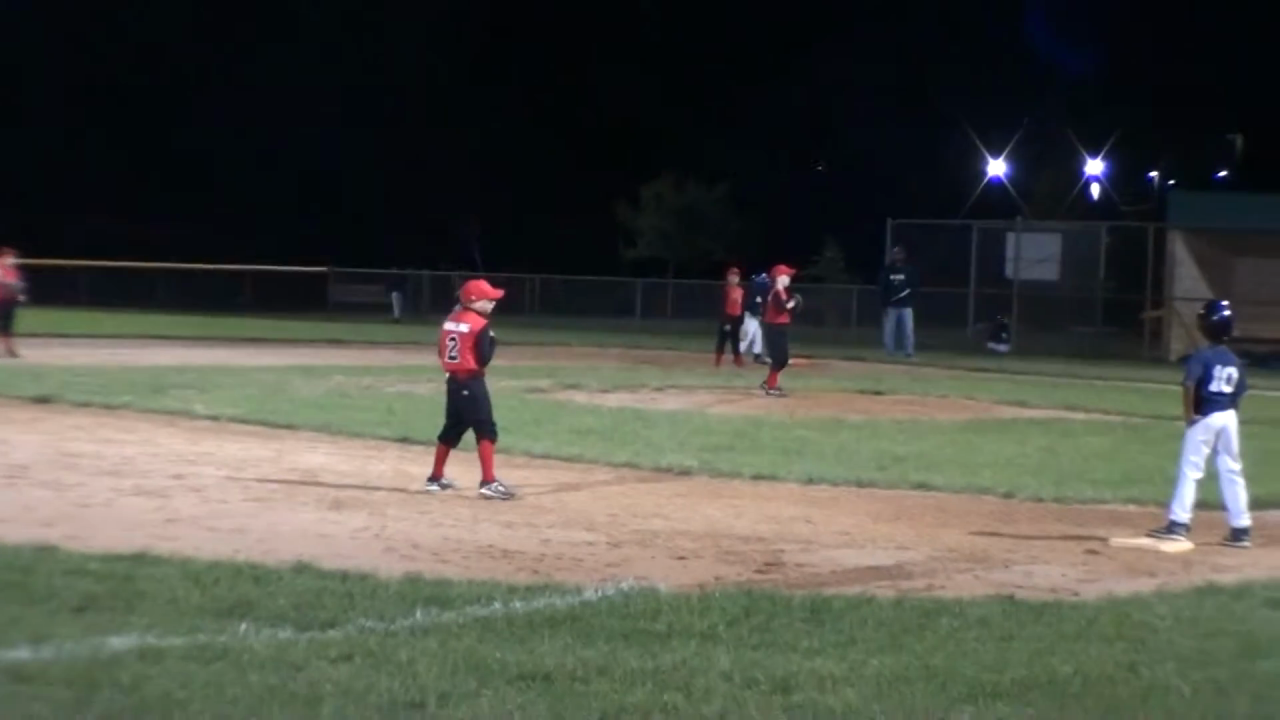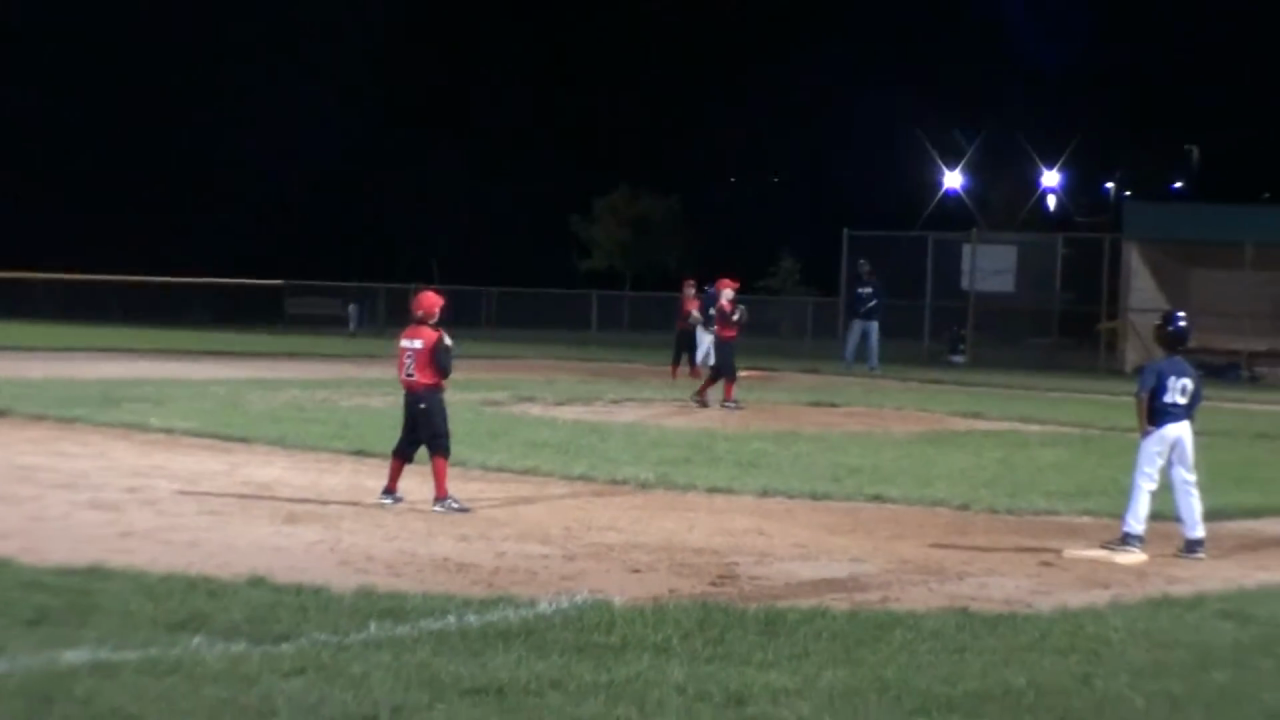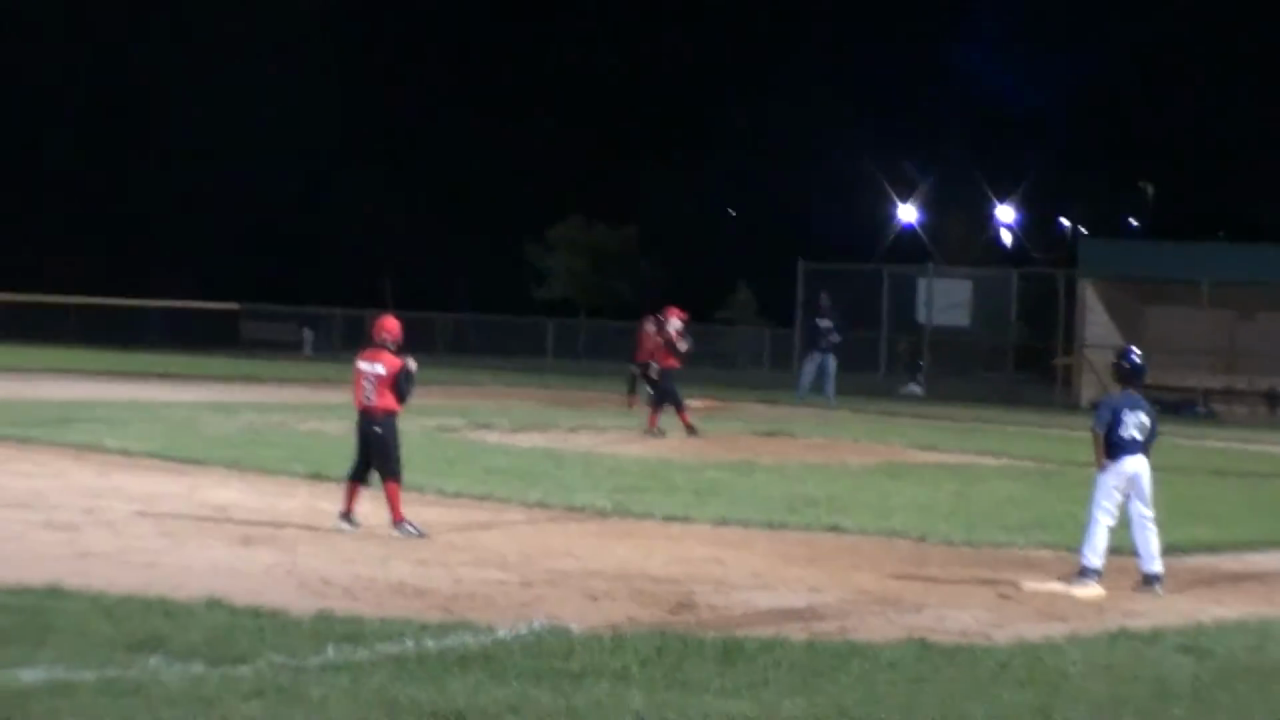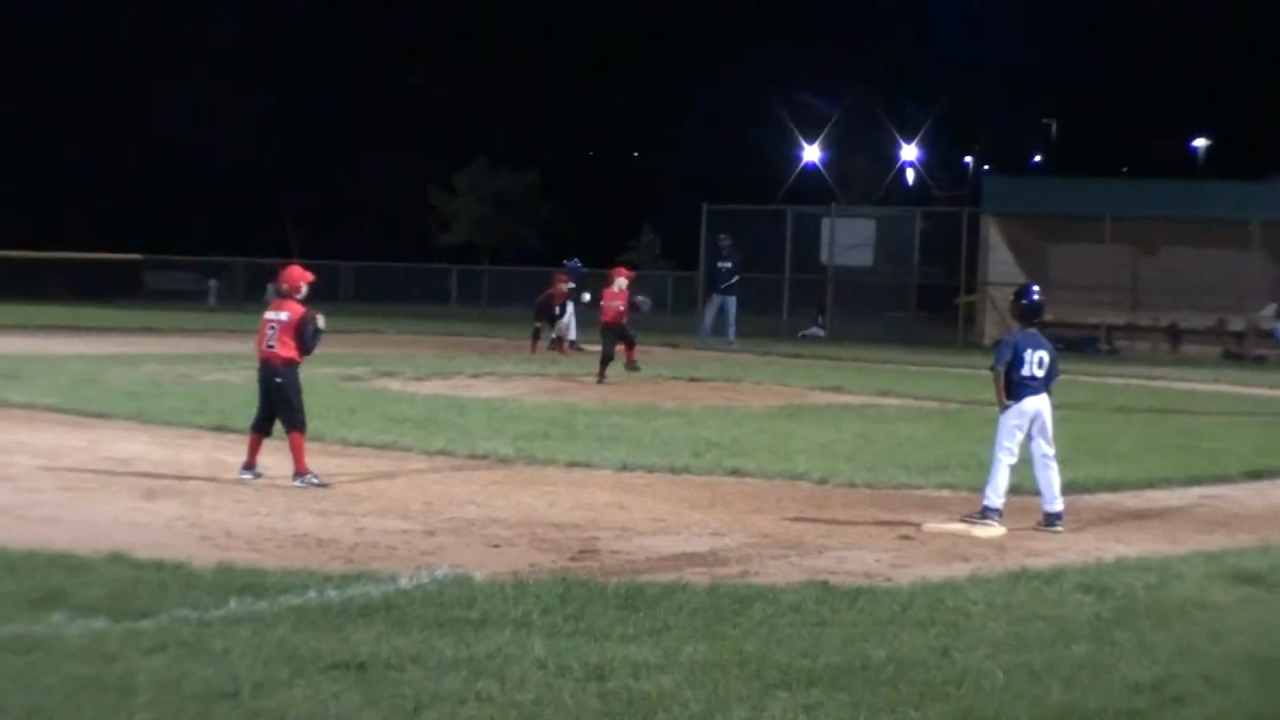
dt=0.7s
person 1, frame 1
left shoulder: (1201, 355)
right shoulder: (1234, 360)
left elbow: (1189, 384)
right elbow: (1238, 395)
left wrist: (1189, 414)
right wrist: (1226, 414)
left hip: (1205, 418)
right hip: (1229, 418)
left knee: (1190, 470)
right knee: (1232, 472)
left ankle: (1178, 524)
right ankle: (1241, 529)
person 1, frame 2
left shoulder: (1156, 367)
right shoulder: (1190, 372)
left elbow: (1142, 396)
right elbow: (1193, 406)
left wrist: (1143, 426)
right wrist: (1181, 426)
left hip: (1159, 430)
right hip: (1183, 429)
left knee: (1144, 482)
right knee: (1187, 484)
left ankle: (1133, 536)
right ankle: (1195, 540)
person 1, frame 3
left shoulder: (1112, 402)
right shoulder: (1146, 407)
left elbow: (1098, 431)
right elbow: (1149, 441)
left wrist: (1100, 460)
right wrist: (1139, 461)
left hip: (1117, 464)
right hip: (1140, 464)
left knee: (1102, 515)
right knee: (1144, 518)
left ankle: (1090, 569)
right ankle: (1153, 575)
person 1, frame 4
left shoulder: (1012, 340)
right shoulder: (1046, 345)
left elbow: (999, 370)
right elbow: (1050, 379)
left wrist: (1001, 400)
right wrist: (1039, 397)
left hip: (1018, 404)
right hip: (1042, 402)
left knee: (1004, 456)
right knee: (1046, 458)
left ankle: (992, 509)
right ankle: (1054, 514)
person 2, frame 1
left shoulder: (450, 319)
right shoulder: (480, 324)
left elbow: (441, 352)
right elbow: (484, 359)
right wrist: (492, 340)
left hip: (453, 381)
right hip: (471, 382)
left knee: (451, 429)
right knee: (486, 429)
left ankle: (436, 478)
right ankle: (488, 481)
person 2, frame 2
left shoulder: (406, 335)
right shoulder: (435, 337)
right elbow: (444, 372)
right wrist: (447, 347)
left hip: (410, 396)
right hip: (429, 397)
left knee: (406, 443)
right knee: (439, 445)
left ankle: (389, 491)
right ankle: (441, 498)
person 2, frame 3
left shoulder: (362, 357)
right shoulder: (396, 364)
right elbow: (402, 397)
right wrist: (410, 373)
left hip: (364, 418)
right hip: (383, 421)
left knee: (361, 465)
right knee: (390, 470)
left ankle: (347, 514)
right ankle: (398, 521)
person 2, frame 4
left shoulder: (271, 308)
right shoulder: (300, 313)
right elbow: (306, 348)
right wrist: (318, 329)
left hip: (266, 368)
right hip: (285, 370)
left knee: (264, 417)
right knee: (295, 421)
left ankle: (249, 466)
right ankle: (301, 473)
